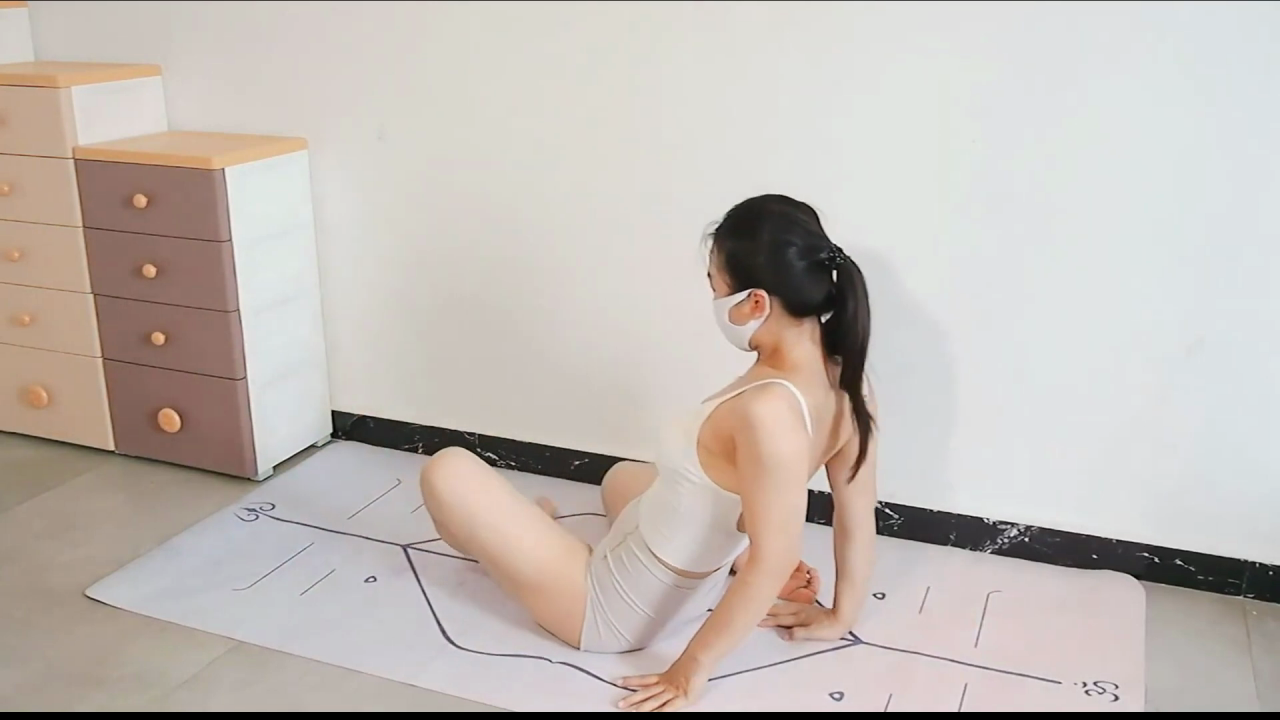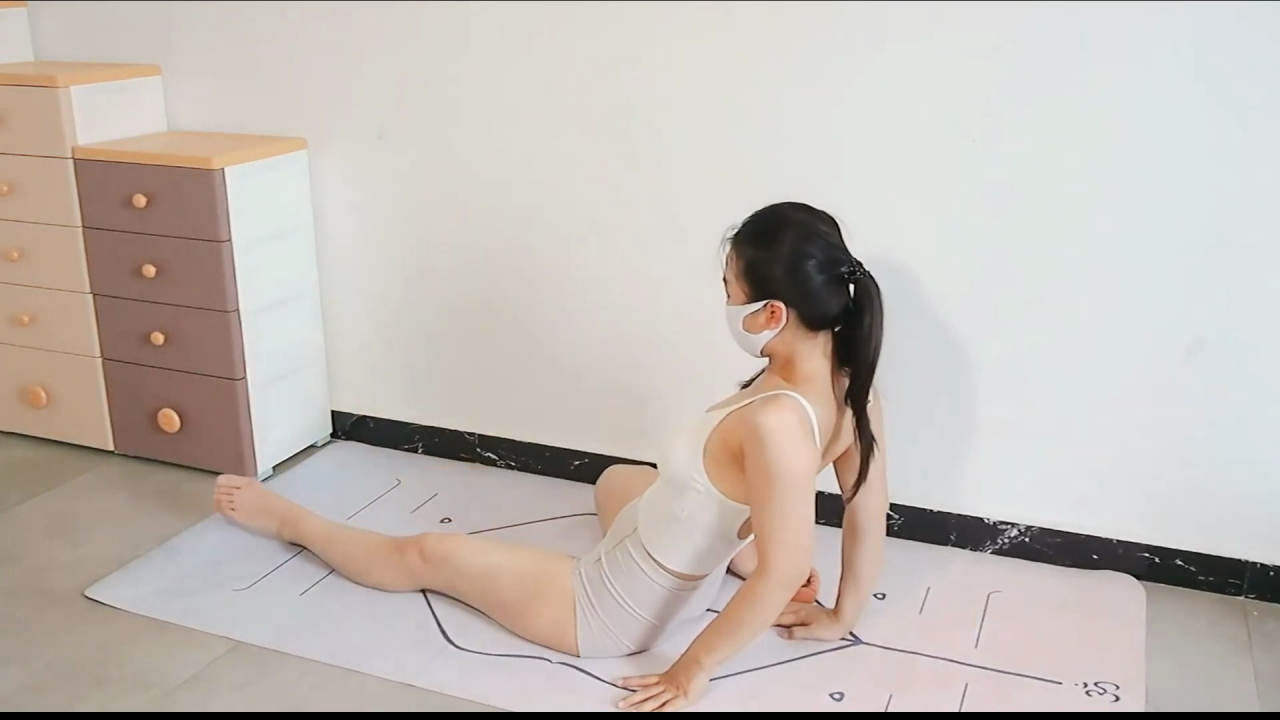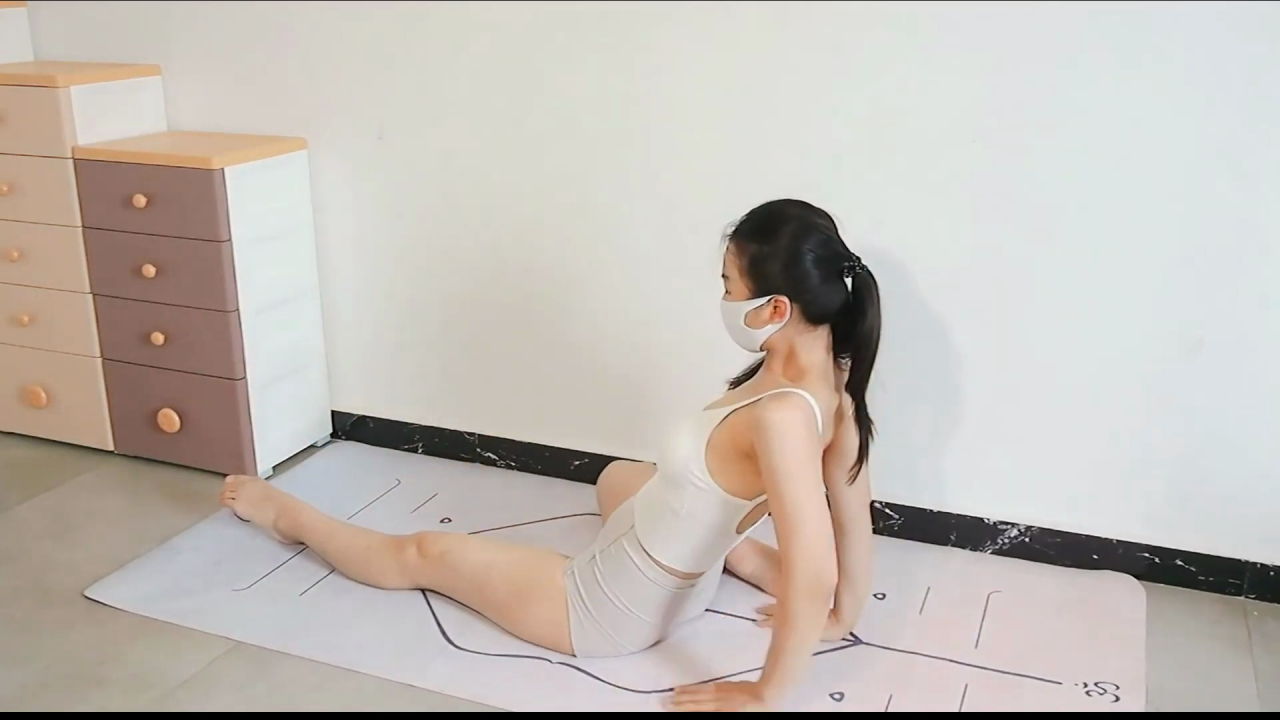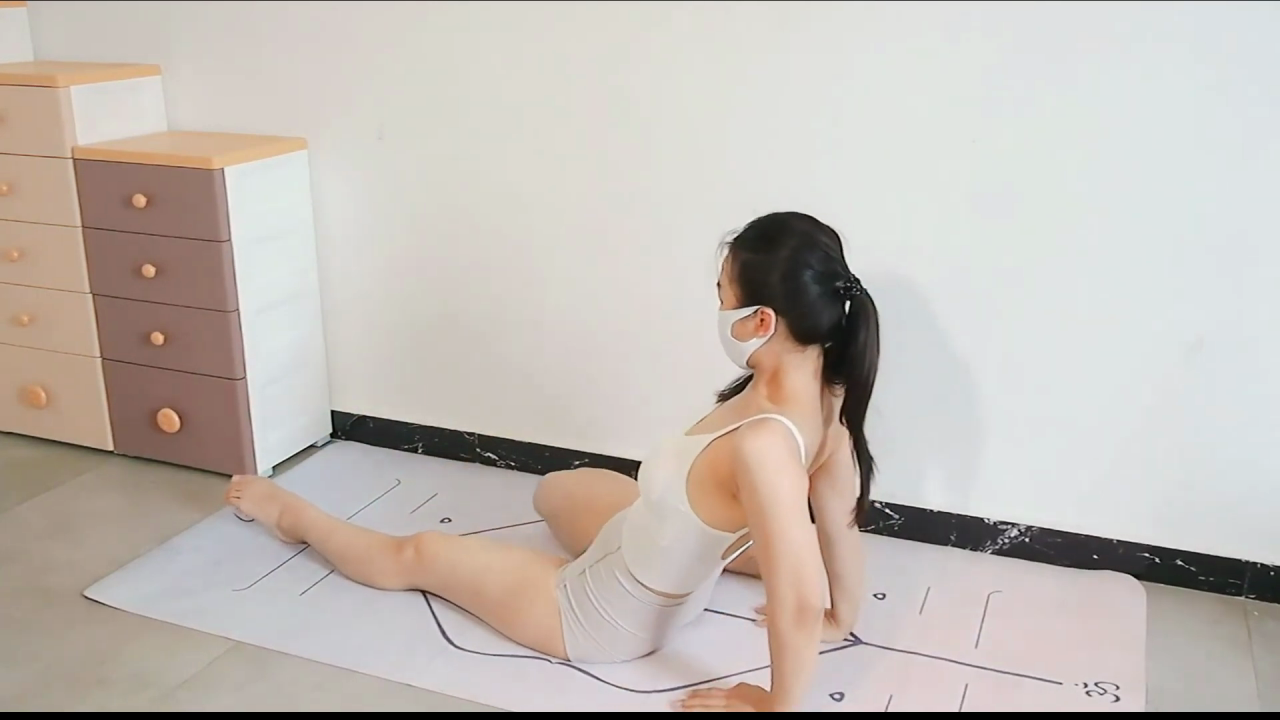
dt=0.7s
person 1, frame 1
left shoulder: (769, 411)
right shoulder: (841, 377)
left elbow: (773, 563)
right elbow: (857, 502)
left wrist: (692, 668)
right wrist: (839, 614)
left hip: (612, 608)
right hip: (687, 584)
left knee: (447, 472)
right knee: (624, 476)
left ankle: (488, 547)
person 1, frame 2
left shoulder: (777, 422)
right shoulder: (848, 383)
left elbow: (783, 577)
right elbow: (869, 508)
left wrist: (692, 669)
right wrist: (841, 615)
left hip: (615, 613)
right hip: (685, 578)
left knee: (429, 555)
right knee: (618, 480)
left ankle: (288, 519)
person 1, frame 3
left shoulder: (782, 417)
right shoulder: (833, 377)
left elbow: (815, 577)
right elbow: (852, 505)
left wrist: (765, 695)
right wrist: (843, 615)
left hip: (614, 609)
right hip: (682, 582)
left knee: (426, 554)
right knee: (619, 476)
left ankle: (290, 516)
right ankle: (756, 561)
person 1, frame 4
left shoulder: (762, 443)
right shoulder: (825, 390)
left elbow: (800, 605)
right elbow: (838, 512)
left wrist: (777, 706)
right wrist: (843, 618)
left hip: (608, 618)
right hip: (675, 575)
left knee: (422, 555)
right knee: (555, 491)
left ankle: (293, 516)
